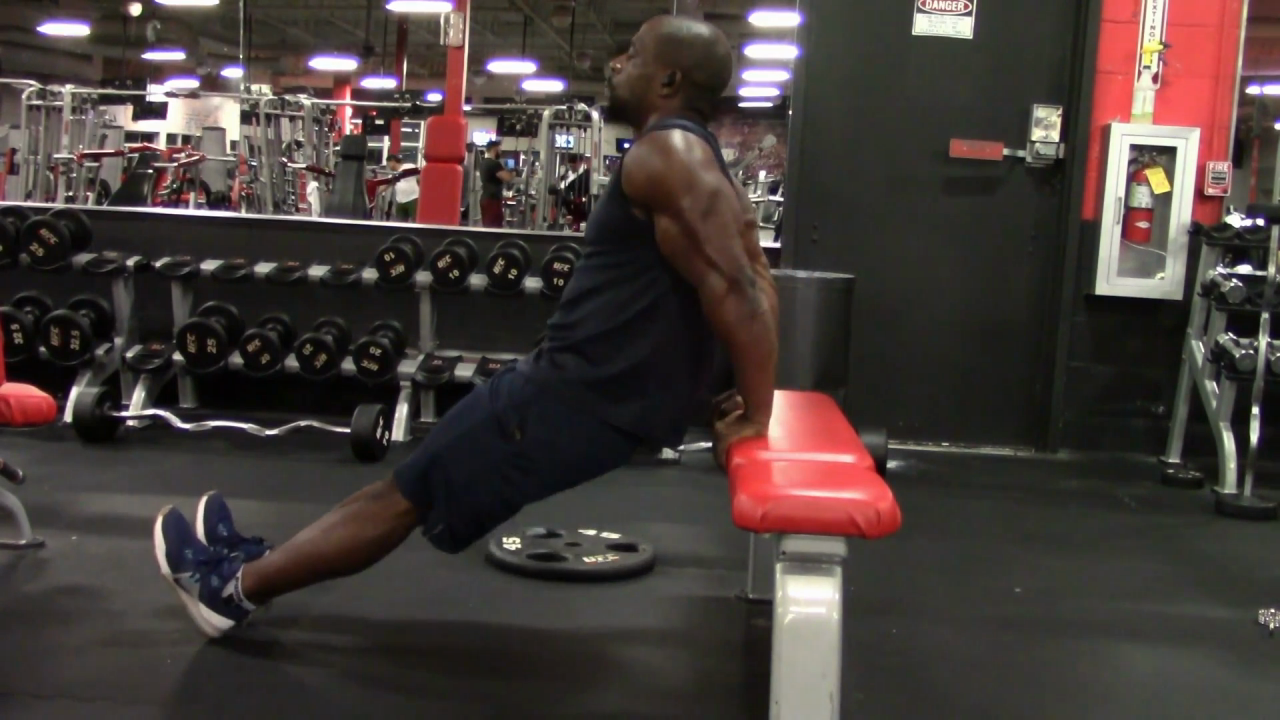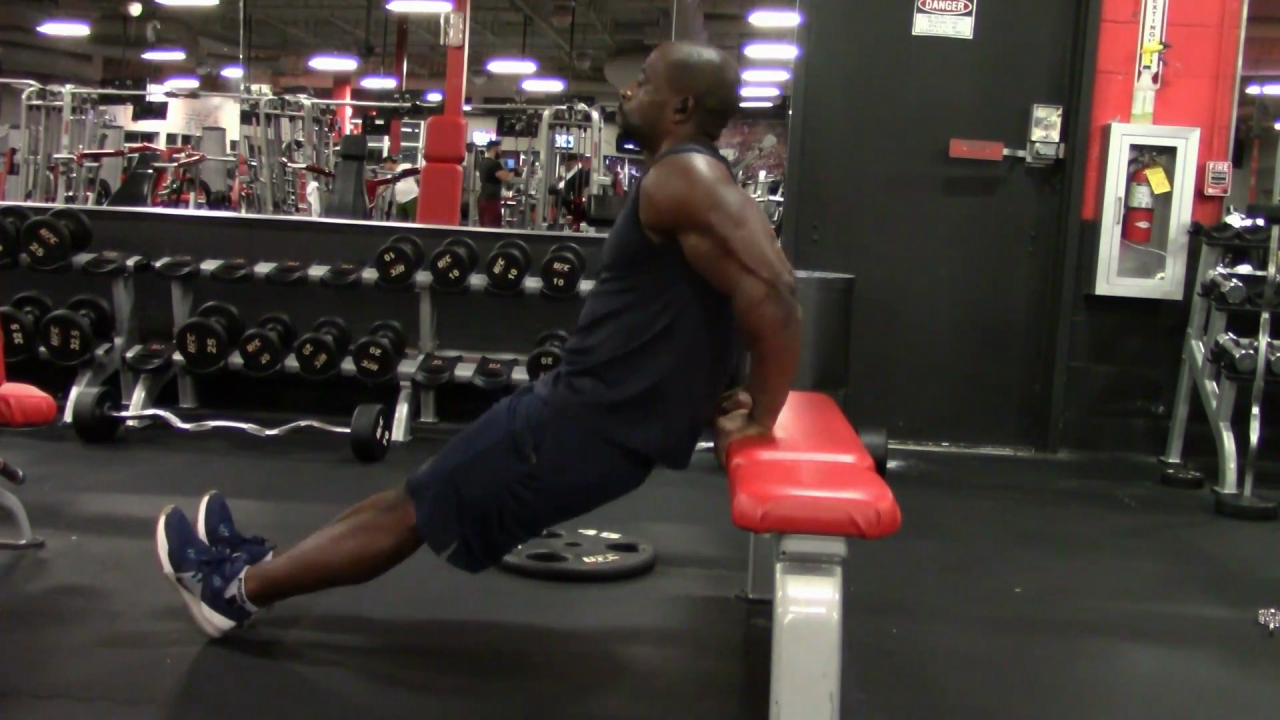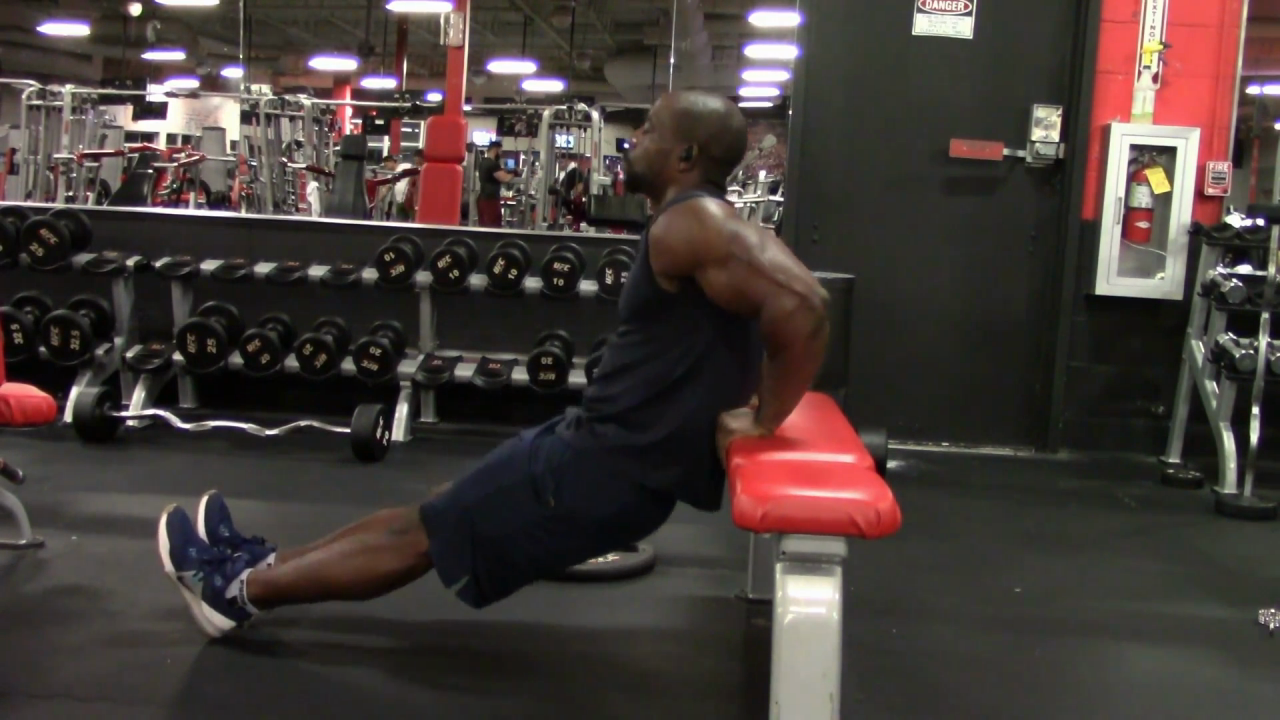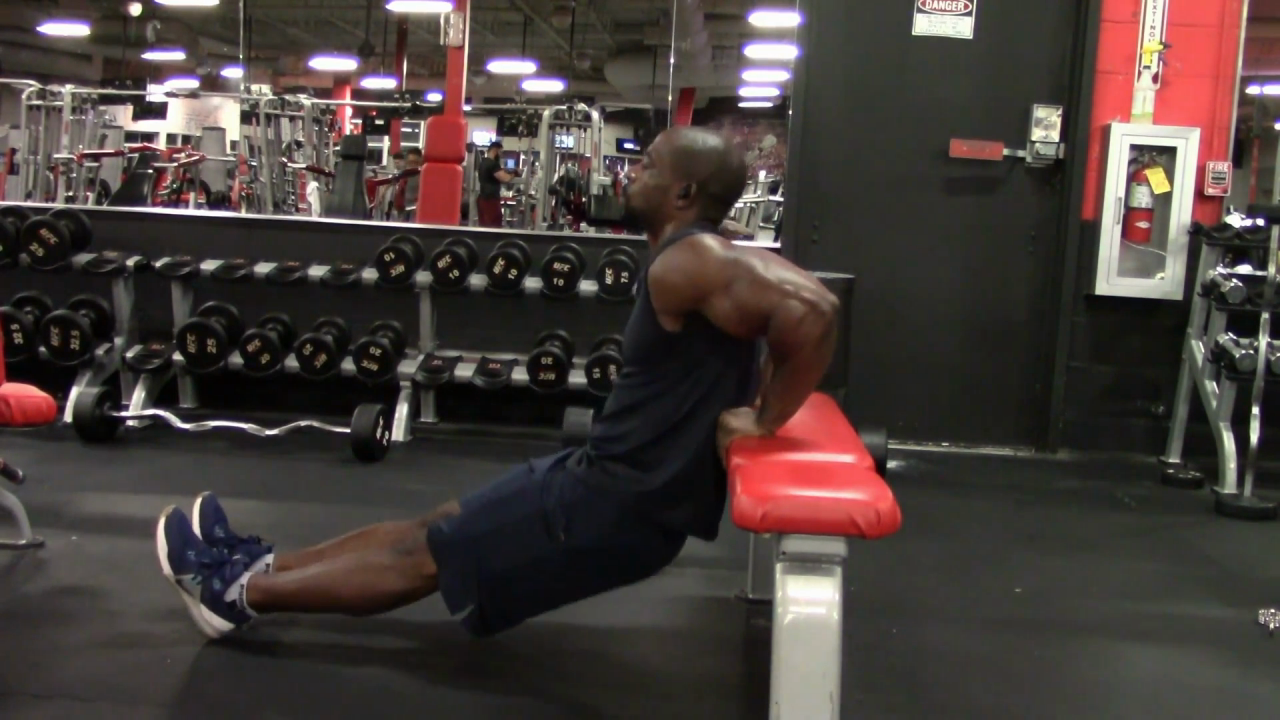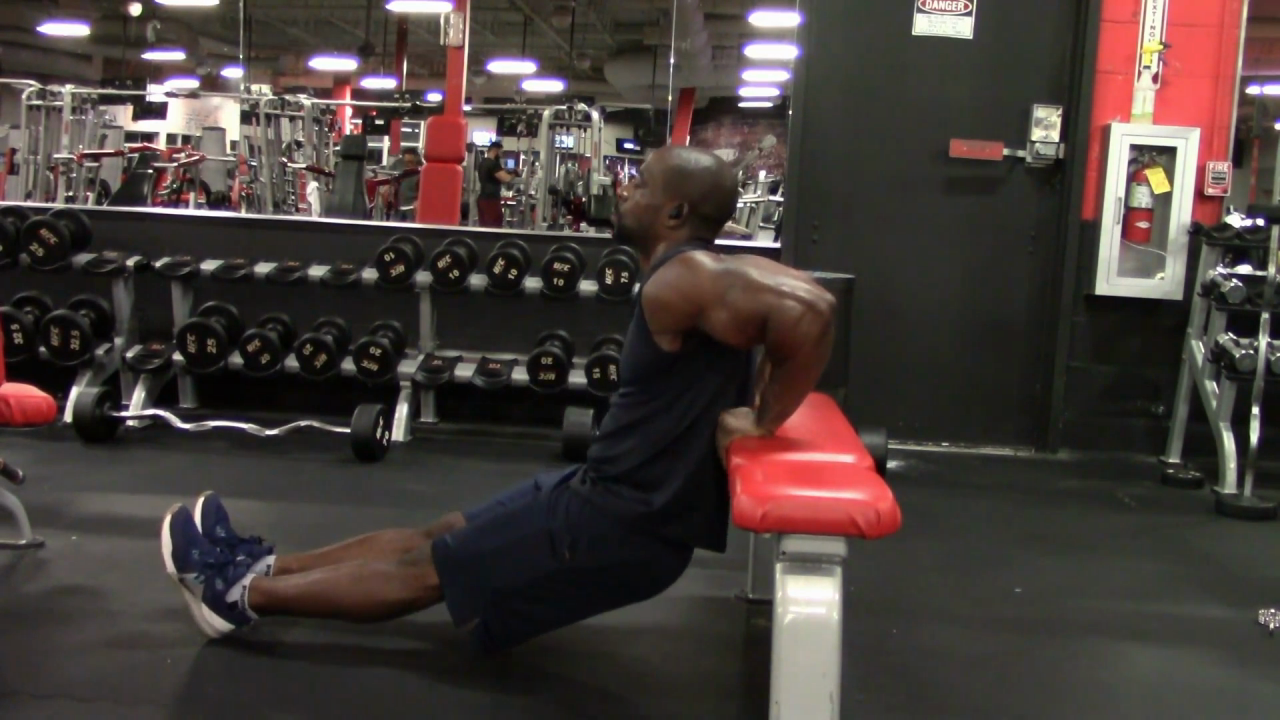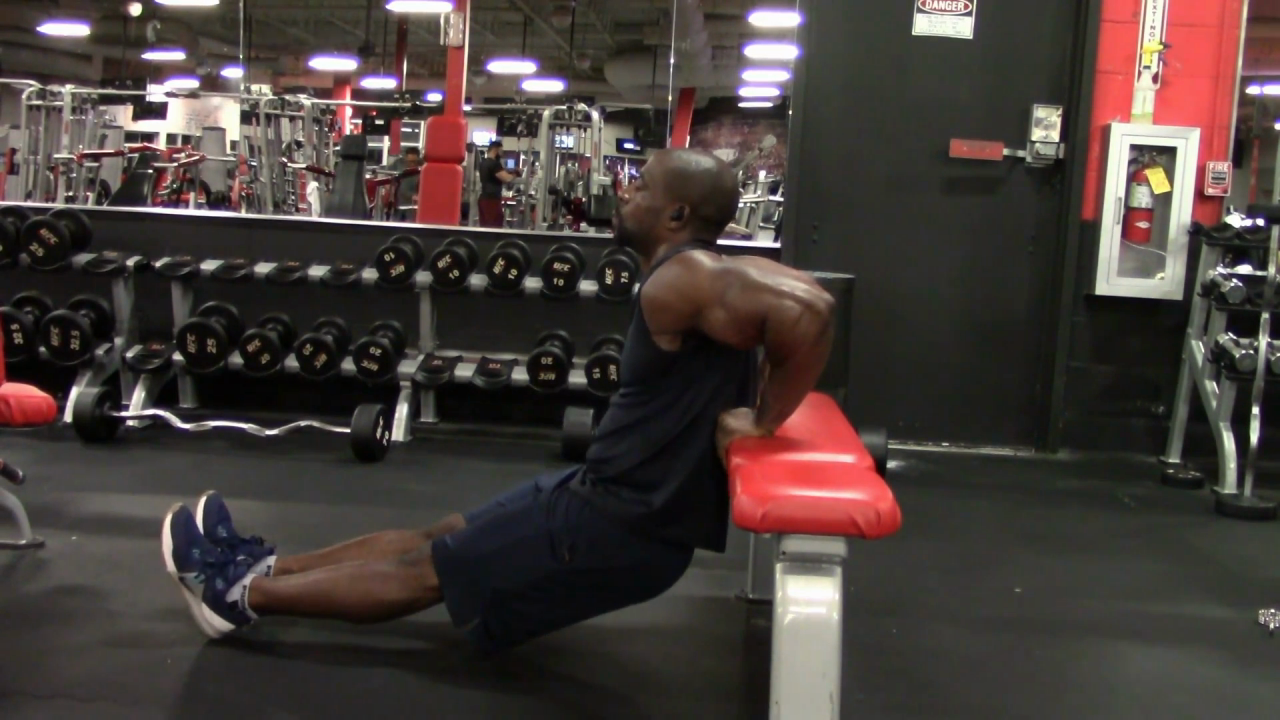
dt=0.3s
person 1, frame 1
left shoulder: (666, 154)
right shoulder: (691, 159)
left elbow: (734, 290)
right elbow: (753, 277)
left wrist: (755, 419)
right wrist: (746, 397)
left hip: (579, 397)
right hip: (593, 384)
left knee: (407, 497)
right knee: (416, 483)
left ankle: (234, 588)
right ankle: (258, 563)
person 1, frame 2
left shoulder: (684, 178)
right shoulder: (701, 182)
left elbow: (769, 295)
right elbow: (761, 290)
left wrist: (762, 420)
right wrist: (749, 396)
left hip: (594, 422)
right hip: (598, 405)
left knee: (417, 509)
right knee: (424, 492)
left ankle: (238, 588)
right ankle: (262, 564)
person 1, frame 3
left shoulder: (690, 225)
right shoulder: (703, 225)
left elbow: (802, 305)
right elbow: (781, 305)
left wrist: (764, 421)
right wrist: (750, 398)
left hip: (616, 467)
right hip: (609, 443)
left knee: (425, 536)
right knee: (437, 511)
left ankle: (238, 589)
right ankle: (265, 562)
person 1, frame 4
left shoulder: (687, 263)
right shoulder: (704, 259)
left elbow: (812, 312)
right elbow: (791, 310)
left wrist: (766, 422)
right wrist: (756, 400)
left hip: (623, 504)
right hip: (612, 475)
left knee: (430, 558)
right knee: (440, 527)
left ankle: (240, 592)
right ankle: (264, 566)
person 1, frame 5
left shoulder: (681, 282)
right shoulder: (700, 275)
left elbow: (810, 311)
right elbow: (789, 300)
left wrist: (763, 423)
right wrist: (756, 403)
left hip: (628, 523)
right hip: (617, 490)
left knee: (432, 569)
right knee: (442, 534)
left ankle: (240, 593)
right ankle: (262, 566)
person 1, frame 6
left shoulder: (679, 281)
right shoulder: (702, 275)
left elbow: (808, 312)
right elbow: (790, 300)
left wrist: (762, 423)
right wrist: (757, 407)
left hip: (628, 525)
right hip: (615, 491)
left knee: (432, 570)
right knee: (443, 536)
left ankle: (240, 594)
right ankle: (264, 567)
